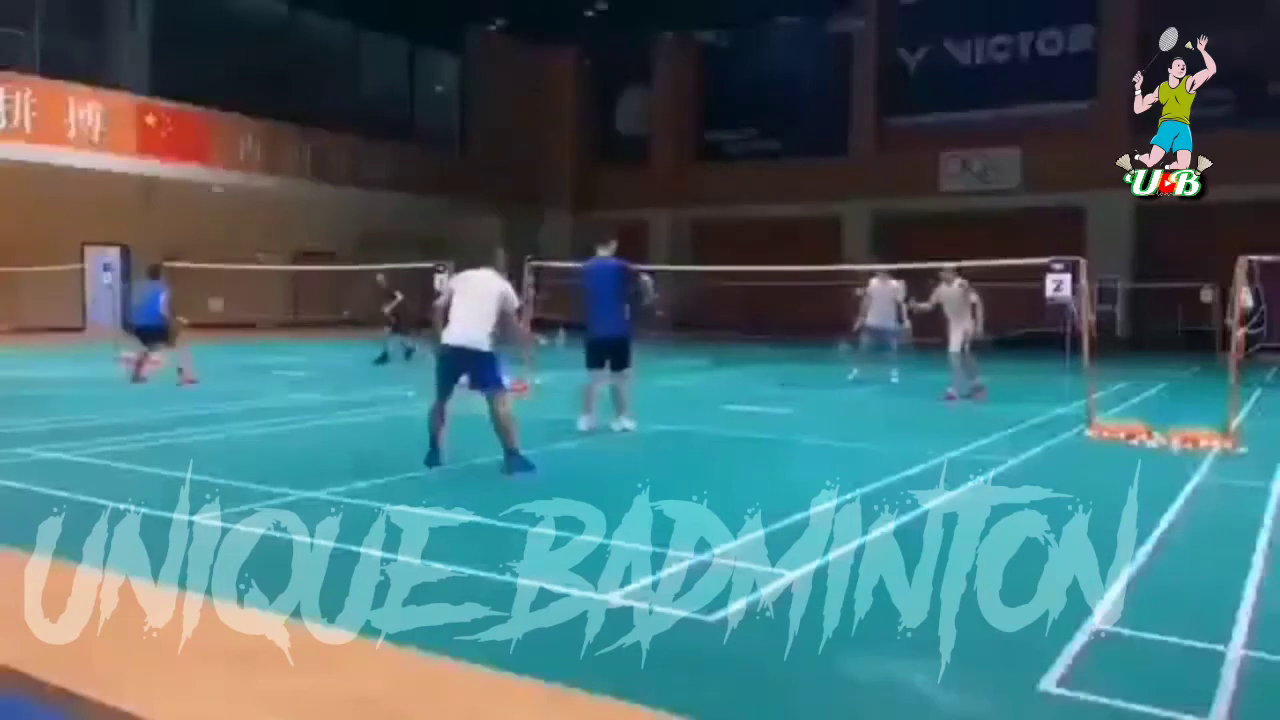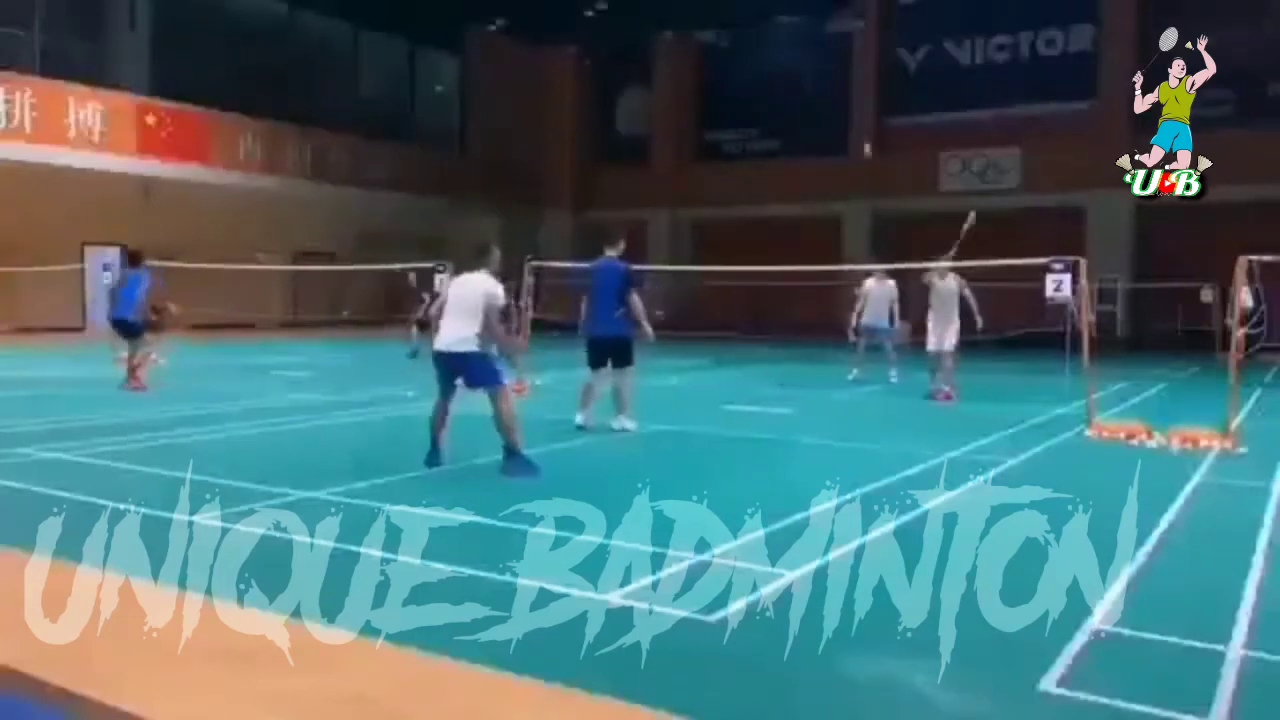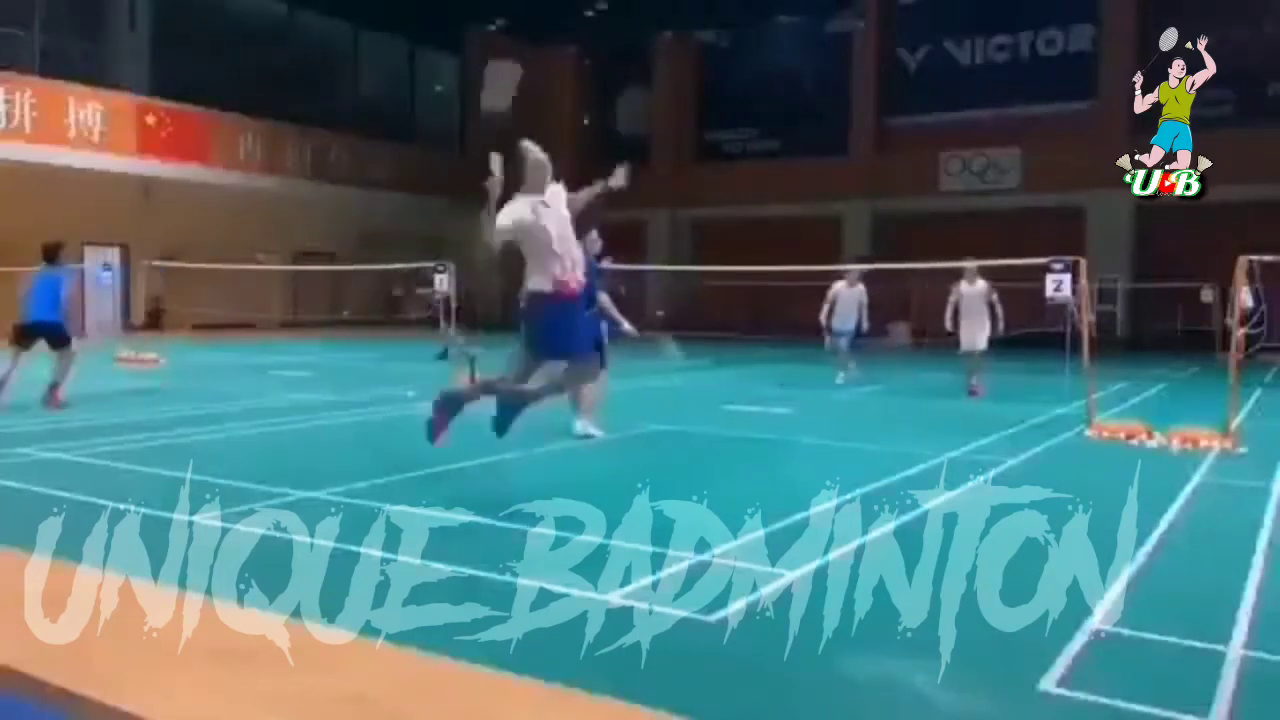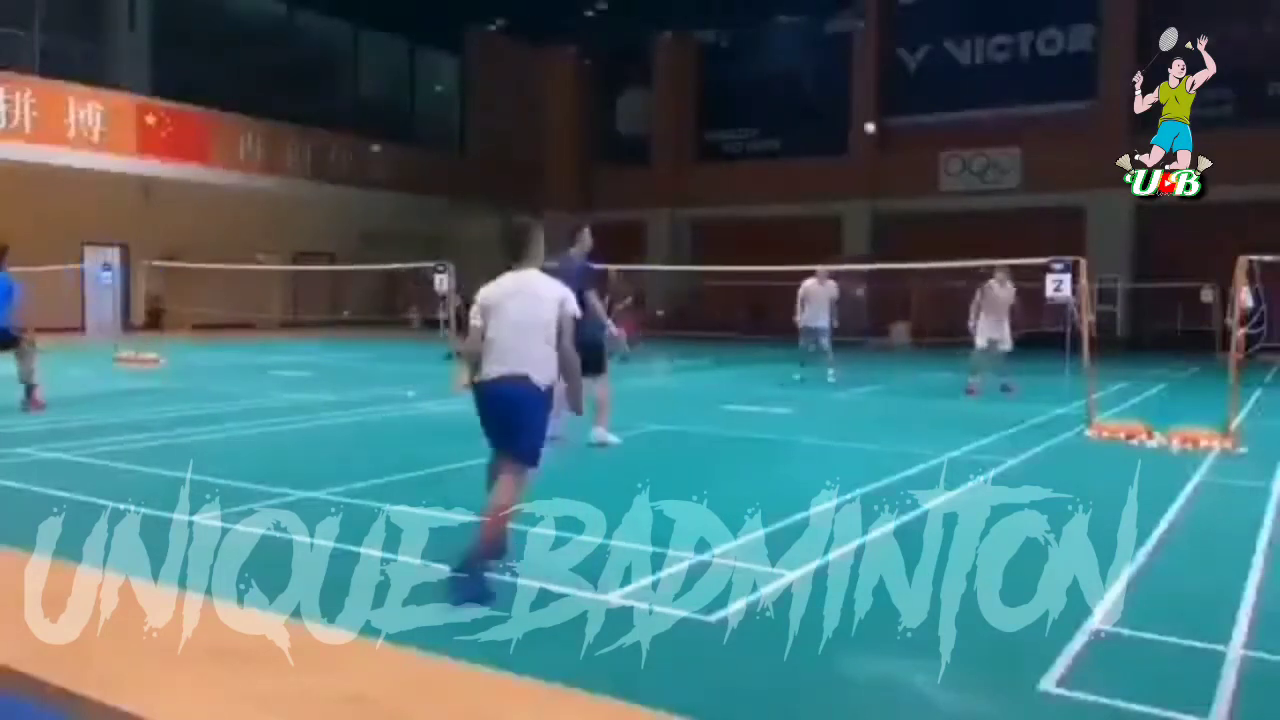
dt=1s
person 1, frame 1
left shoulder: (461, 277)
right shoulder: (503, 286)
left elbow: (439, 307)
right elbow: (512, 326)
left wrist: (440, 336)
left hip: (450, 345)
right hip: (479, 347)
left knee: (441, 399)
right knee: (499, 401)
left ankle: (434, 452)
right ankle: (512, 456)
person 1, frame 2
left shoulder: (456, 282)
right shoulder: (493, 286)
left elbow: (434, 314)
right elbow: (492, 326)
right wrist: (510, 352)
left hip: (442, 349)
right hip: (467, 349)
left knee: (444, 399)
right knee: (501, 396)
left ankle: (434, 452)
right ankle: (512, 455)
person 1, frame 3
left shoulder: (555, 194)
right shoulder: (521, 209)
left elbow: (570, 207)
left wrist: (605, 186)
left hip: (569, 294)
right hip: (554, 297)
left knee: (526, 370)
right knee: (585, 368)
right ankle: (515, 400)
person 1, frame 4
left shoulder: (489, 292)
right shoulder: (558, 294)
left elbow: (471, 351)
right elbow: (568, 352)
right wrist: (576, 394)
left hip: (491, 386)
right hip: (531, 389)
left knee: (502, 459)
right knee: (513, 473)
left ankle: (492, 542)
right ankle: (473, 563)
person 2, frame 1
left shoulder: (586, 269)
right shoulder: (620, 267)
right elbow: (645, 281)
right wrist: (647, 298)
left hip: (595, 331)
right hip: (618, 330)
left knee: (594, 376)
right knee: (620, 376)
left ankle: (586, 418)
right ankle: (621, 418)
person 2, frame 2
left shoulder: (592, 268)
right shoulder: (623, 269)
left elbow: (585, 300)
right elbow: (632, 298)
left wrist: (583, 325)
right wrist: (644, 323)
left hip: (595, 330)
right hip: (619, 331)
left knee: (595, 375)
right knee: (621, 375)
left ankle: (582, 415)
right ankle: (621, 418)
person 2, frame 3
right shoulder: (591, 267)
right elbow: (601, 298)
right wrist: (622, 322)
right hip: (591, 330)
right knee: (595, 375)
left ankle: (580, 419)
right ankle: (584, 421)
person 2, frame 4
left shoulder: (557, 268)
right shoulder: (584, 268)
right elbow: (590, 298)
right wrist: (609, 324)
right hip: (587, 334)
right knee: (600, 380)
left ankle: (550, 426)
right ankle: (599, 429)
